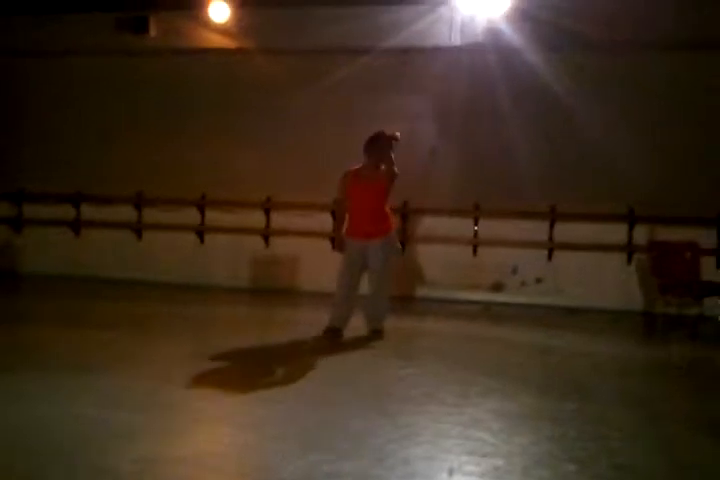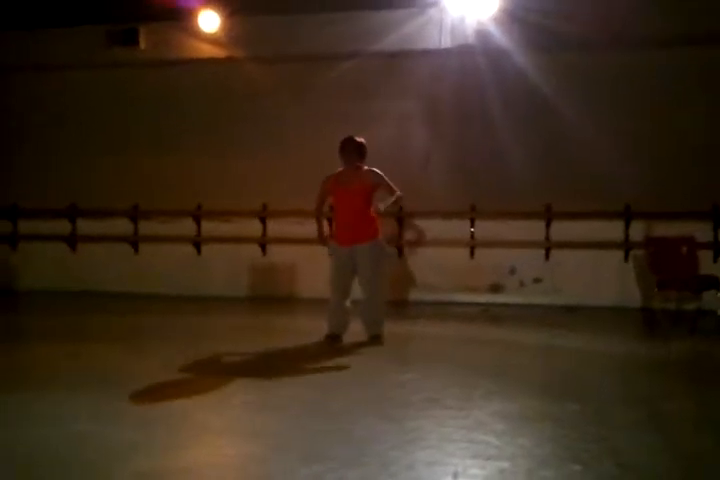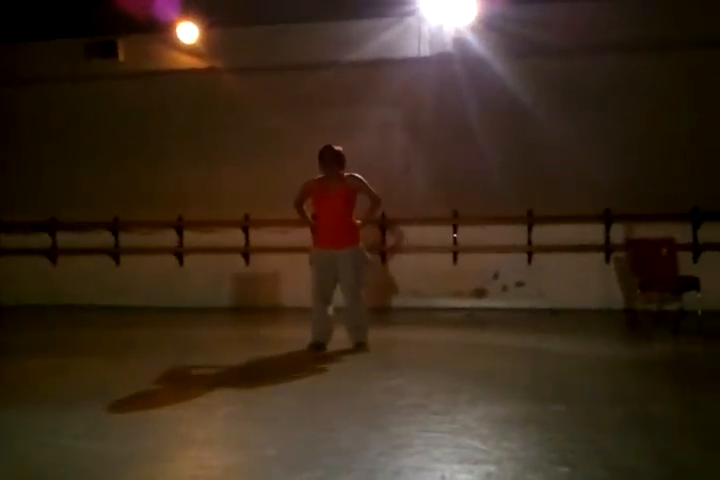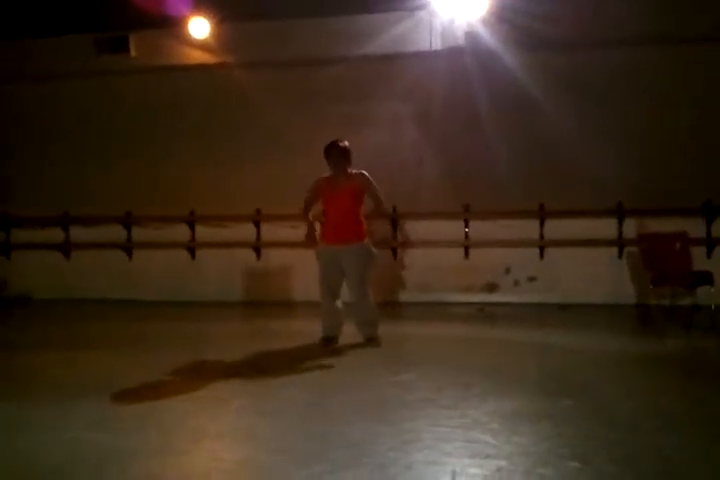
dt=0.5s
person 1, frame 1
left shoulder: (386, 174)
right shoulder: (349, 176)
left elbow: (392, 171)
right elbow: (342, 206)
left wrist: (390, 147)
right wrist: (338, 234)
left hip: (381, 238)
right hip: (354, 237)
left knee: (379, 285)
right knee: (346, 284)
left ankle: (376, 325)
right ankle: (336, 324)
person 1, frame 2
left shoulder: (371, 176)
right shoulder: (331, 180)
left elbow: (396, 194)
right elbow: (319, 205)
left wrist: (383, 206)
right wrist: (321, 230)
left hip: (368, 241)
right hip: (340, 243)
left knee: (372, 289)
right knee: (338, 289)
left ankle: (375, 331)
right ankle: (335, 330)
person 1, frame 3
left shoulder: (352, 181)
right shoulder: (312, 185)
left elbow: (375, 200)
right elbow: (298, 203)
left wrist: (361, 221)
right wrist: (310, 222)
left hip: (349, 248)
right hip: (321, 249)
left knee: (353, 295)
right knee: (320, 296)
left ankle: (359, 338)
right ankle: (320, 338)
person 1, frame 4
left shoulder: (360, 178)
right shoulder: (321, 184)
left elbow: (379, 204)
right elbow: (306, 207)
right wrist: (310, 227)
left hip: (355, 244)
right hip: (328, 245)
left knee: (360, 291)
right knee: (328, 291)
left ankle: (370, 333)
right ankle: (330, 333)
